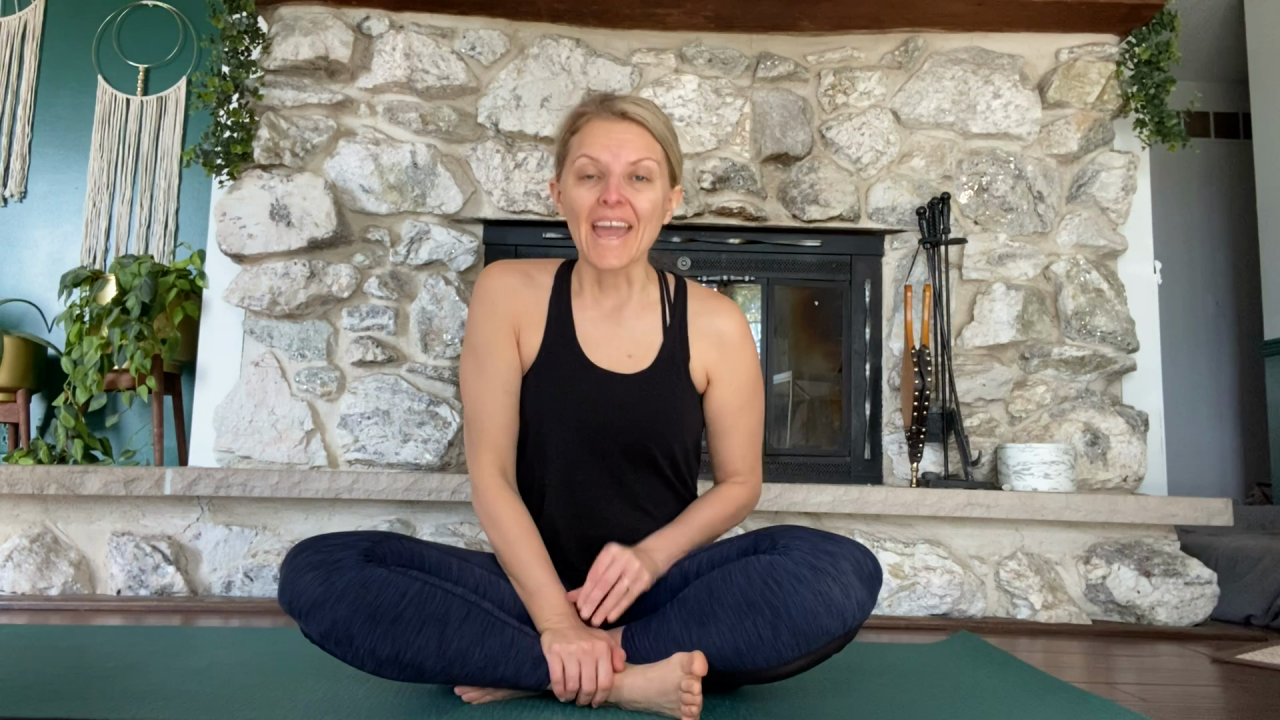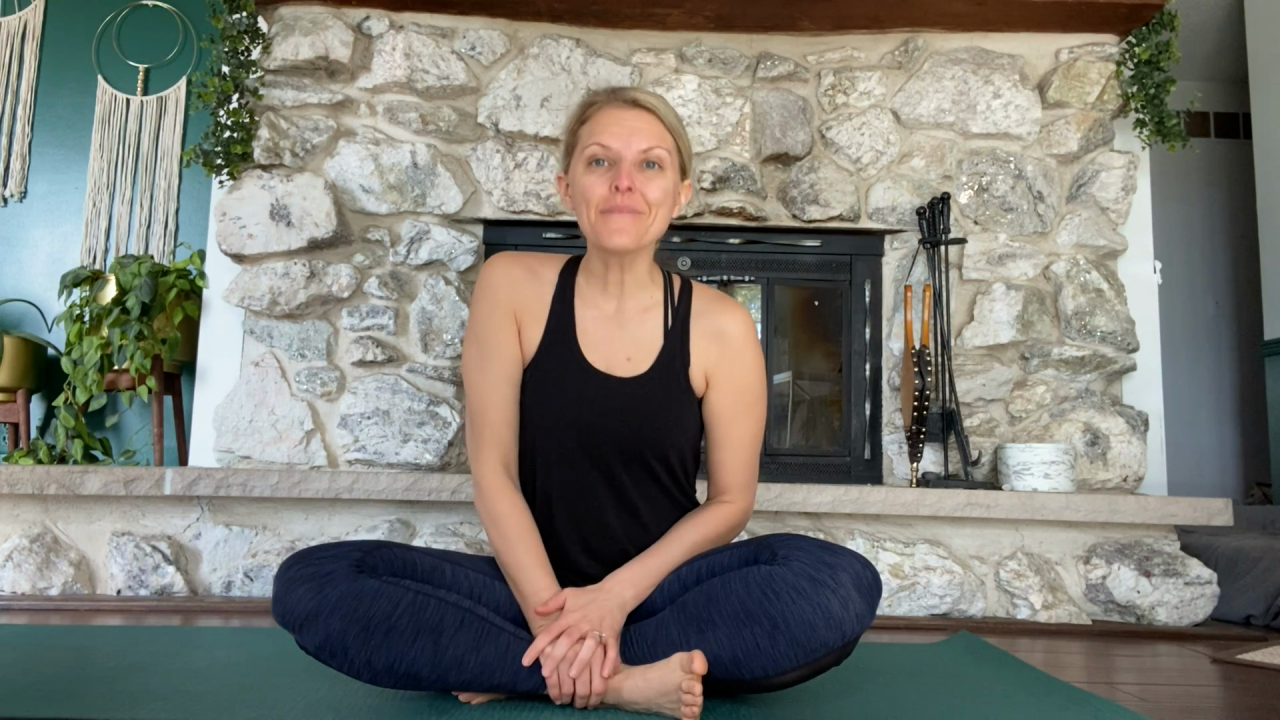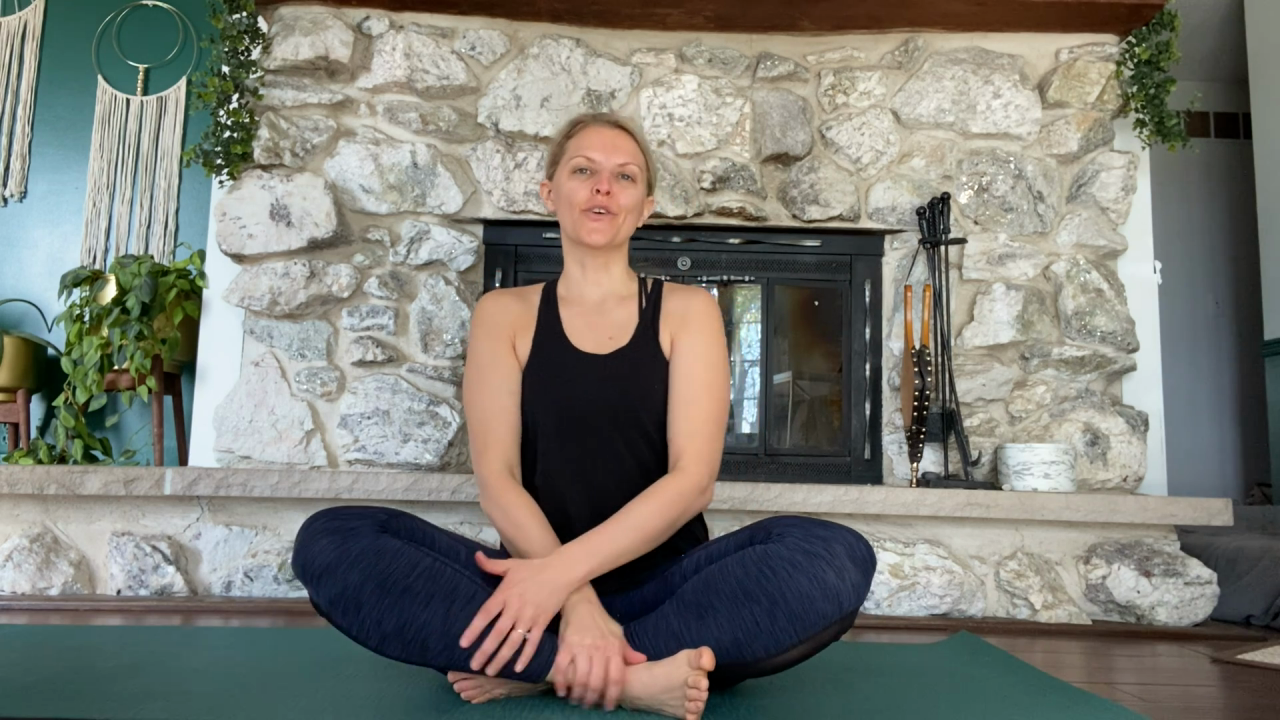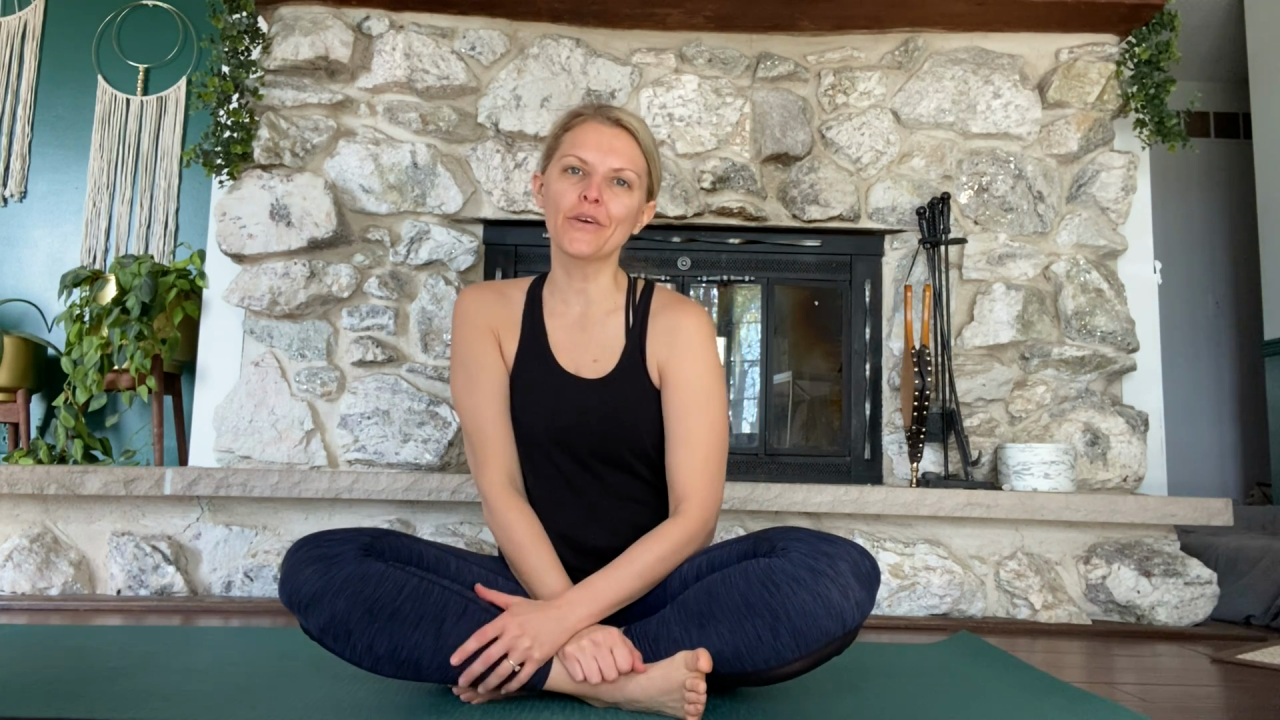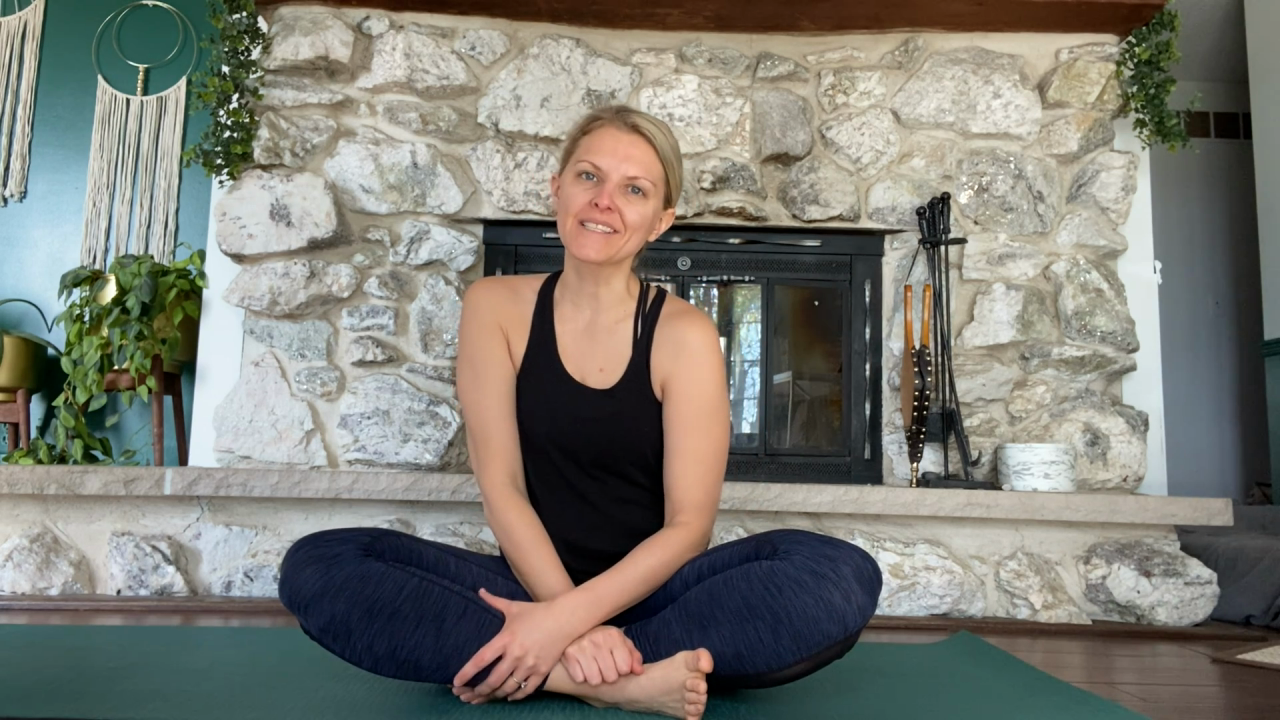
dt=0.7s
person 1, frame 1
left shoulder: (714, 323)
right shoulder: (508, 293)
left elbow: (739, 482)
right elbow: (492, 477)
left wrist: (653, 555)
right wrist: (554, 615)
left hip: (666, 589)
right hip: (537, 588)
left knee: (843, 574)
right knee: (315, 575)
person 1, frame 2
left shoulder: (720, 326)
right shoulder: (512, 284)
left elbow: (730, 502)
right elbow: (494, 473)
left wrist: (621, 593)
right wrist: (548, 615)
left hip: (664, 594)
right hip: (537, 588)
left knee: (844, 587)
right knee: (310, 586)
left ankle: (529, 669)
person 1, frame 3
left shoulder: (688, 310)
right shoulder: (504, 313)
left elbow: (693, 479)
right elbow: (496, 479)
left wrist: (561, 569)
right wrist: (575, 601)
left hip: (668, 590)
right hip: (544, 585)
left knee: (836, 560)
right knee: (330, 540)
left ankle: (541, 668)
person 1, frame 4
left shoulder: (677, 323)
right shoulder: (486, 309)
left elbow: (694, 515)
right elbow: (500, 490)
left wrist: (566, 616)
right wrist: (569, 617)
left hip: (656, 592)
right hip: (535, 590)
left knee: (840, 575)
right knee: (316, 567)
person 1, frame 5
left shoulder: (683, 334)
right shoulder: (496, 305)
left elbow: (688, 526)
right elbow: (501, 488)
left wrist: (567, 620)
right wrist: (564, 616)
left hip: (654, 594)
right hip: (536, 587)
left knee: (842, 577)
right knee: (315, 566)
left ankle: (558, 671)
